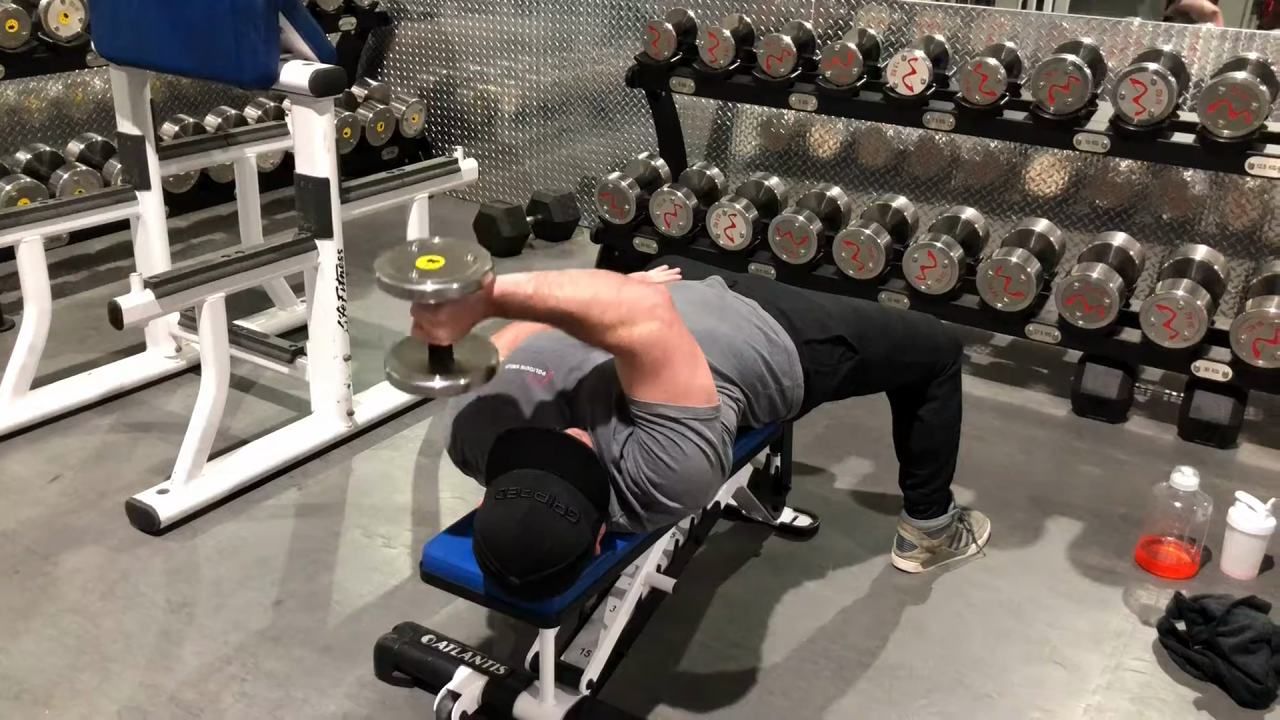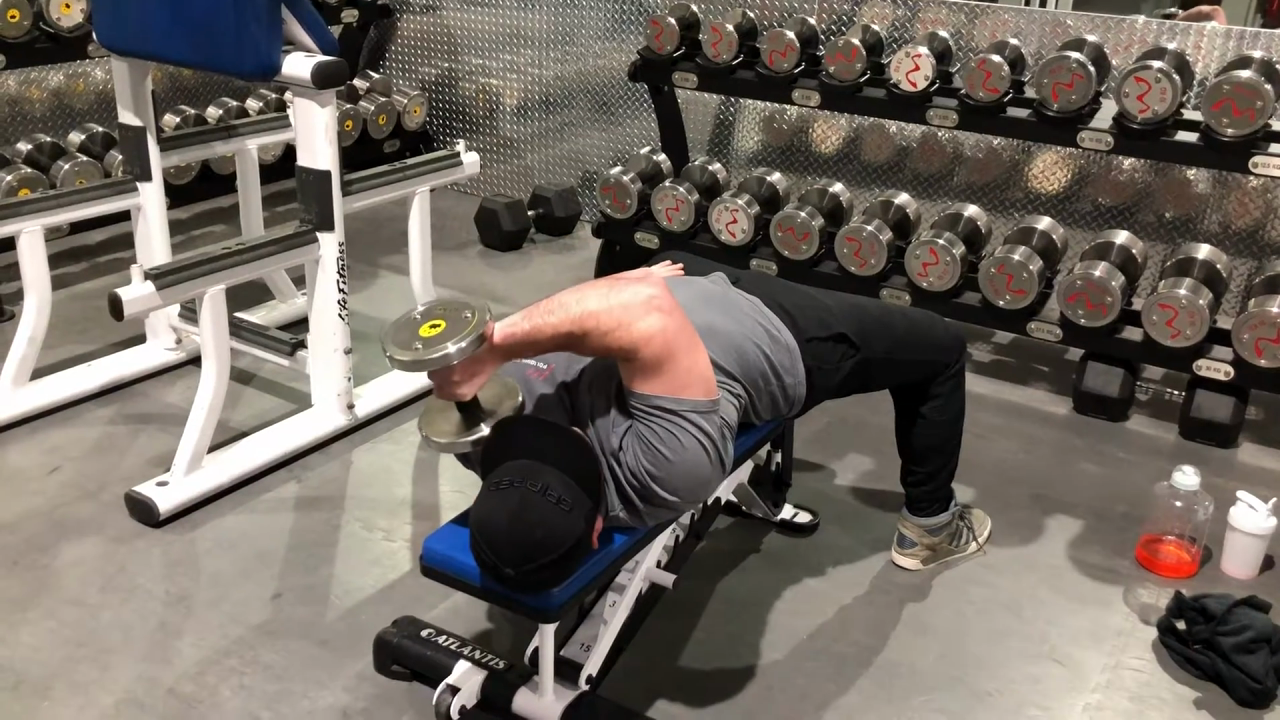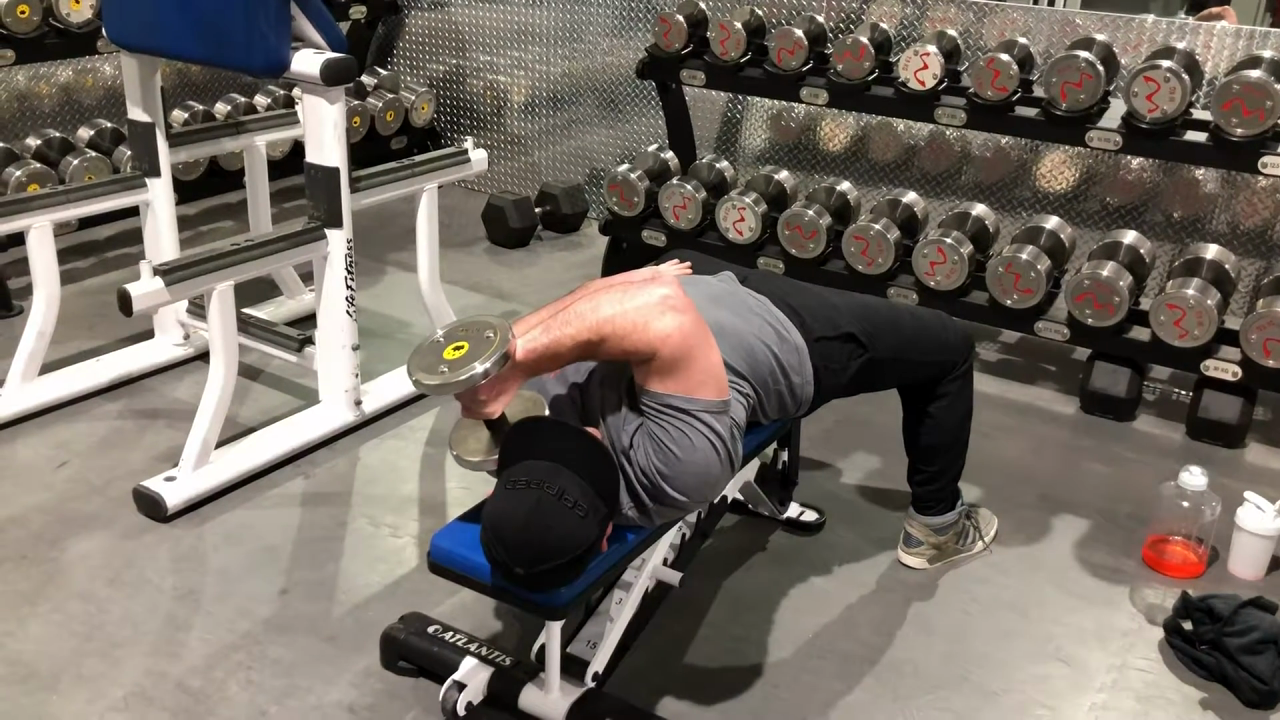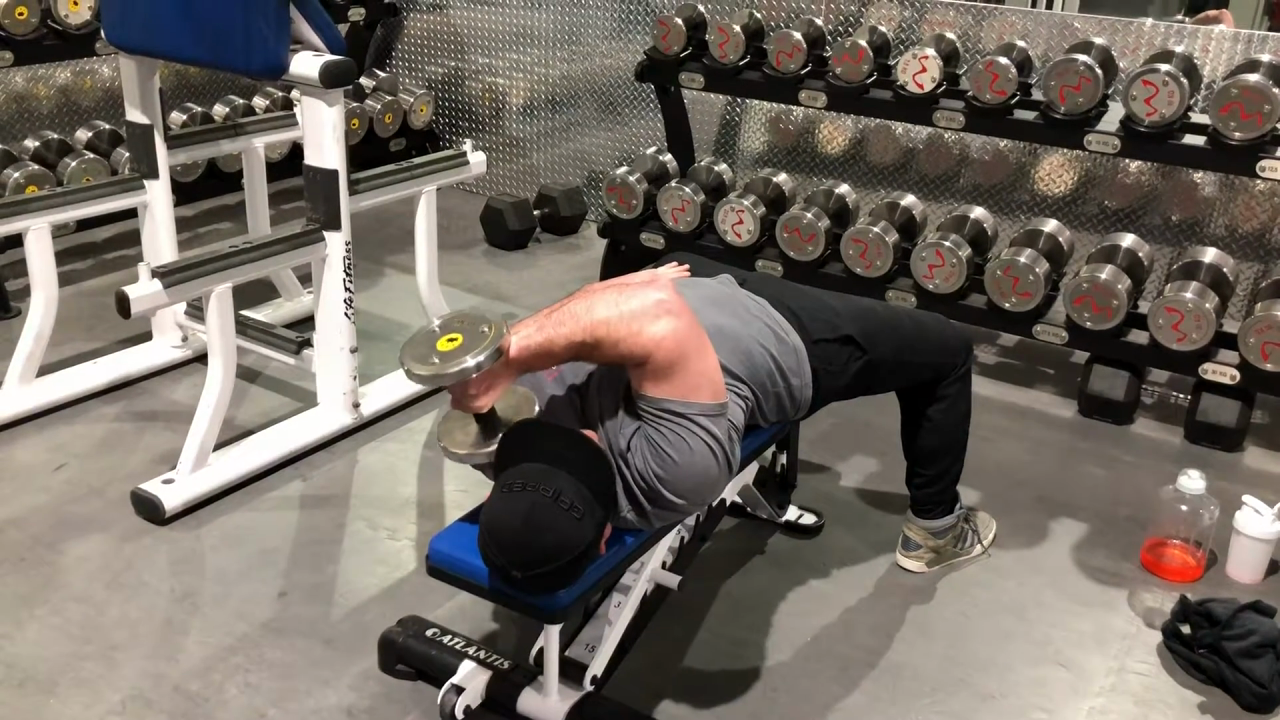
dt=0.7s
person 1, frame 1
left shoulder: (473, 428)
right shoulder: (669, 474)
left elbow: (500, 343)
right elbow: (645, 313)
right wrist: (482, 297)
right knee: (936, 350)
right ankle: (928, 528)
person 1, frame 2
right shoulder: (669, 469)
right elbow: (646, 311)
left wrist: (627, 278)
right wrist: (490, 347)
right knee: (941, 347)
right ankle: (929, 526)
person 1, frame 3
left shoulder: (497, 421)
right shoulder: (677, 470)
right elbow: (665, 310)
left wrist: (631, 279)
right wrist: (516, 364)
right knee: (948, 346)
right ankle: (935, 526)
person 1, frame 4
right shoulder: (675, 472)
left elbow: (525, 340)
right elbow: (660, 317)
left wrist: (621, 285)
right wrist: (503, 360)
right knee: (948, 350)
right ankle: (933, 530)
